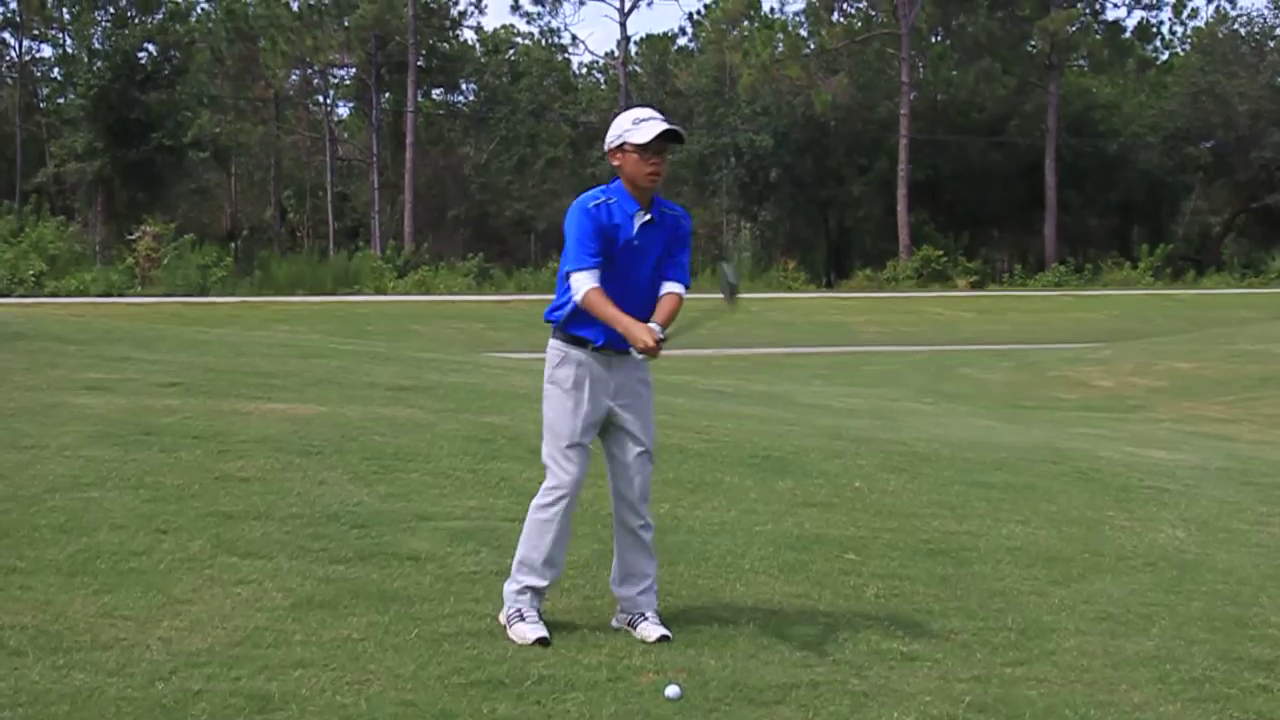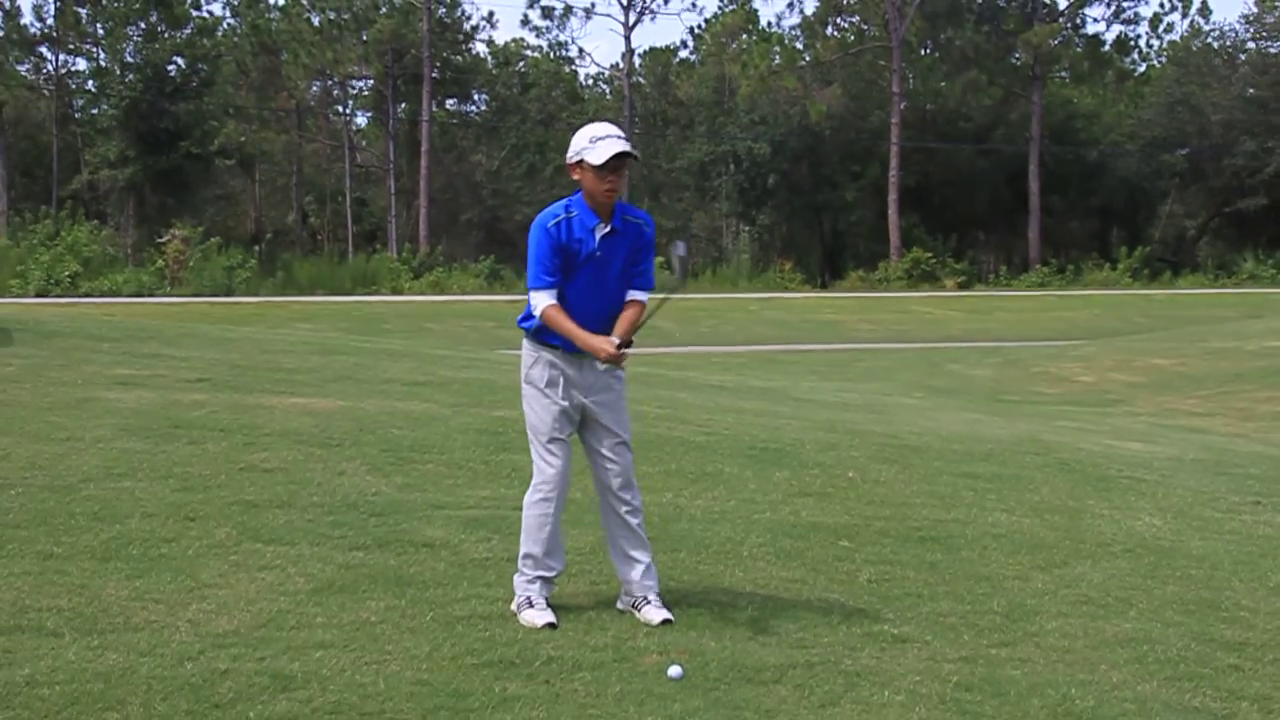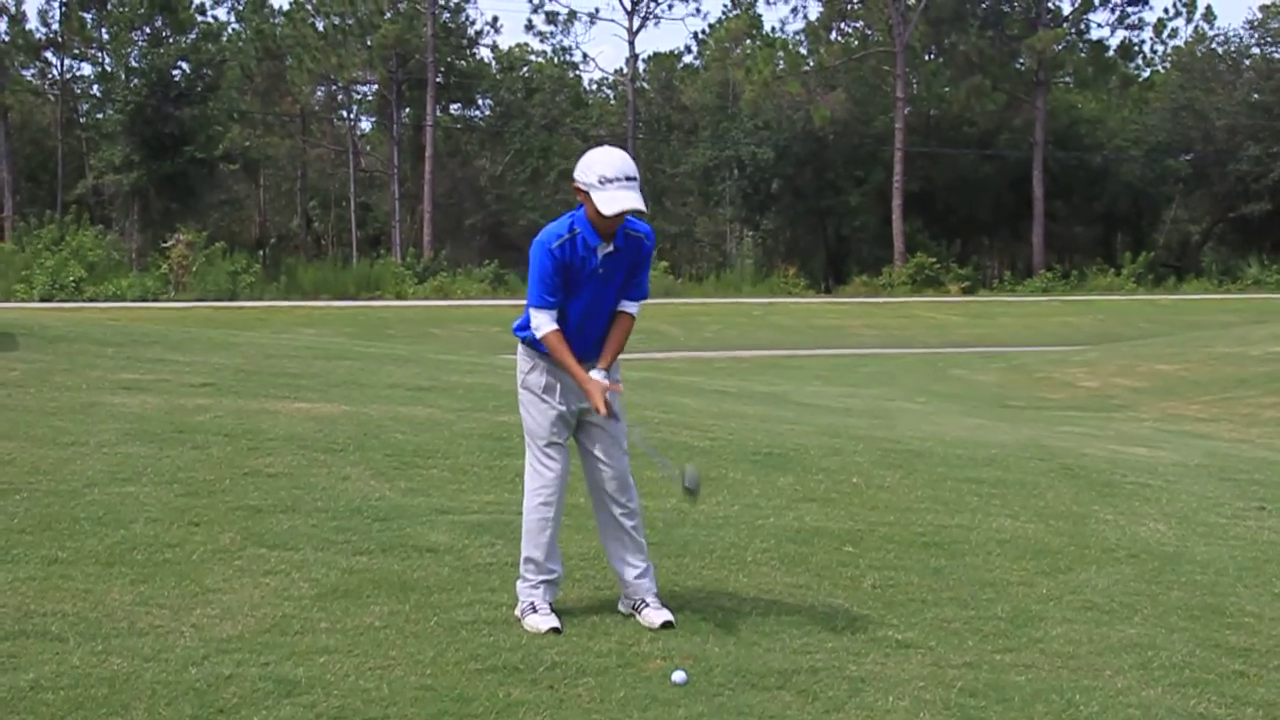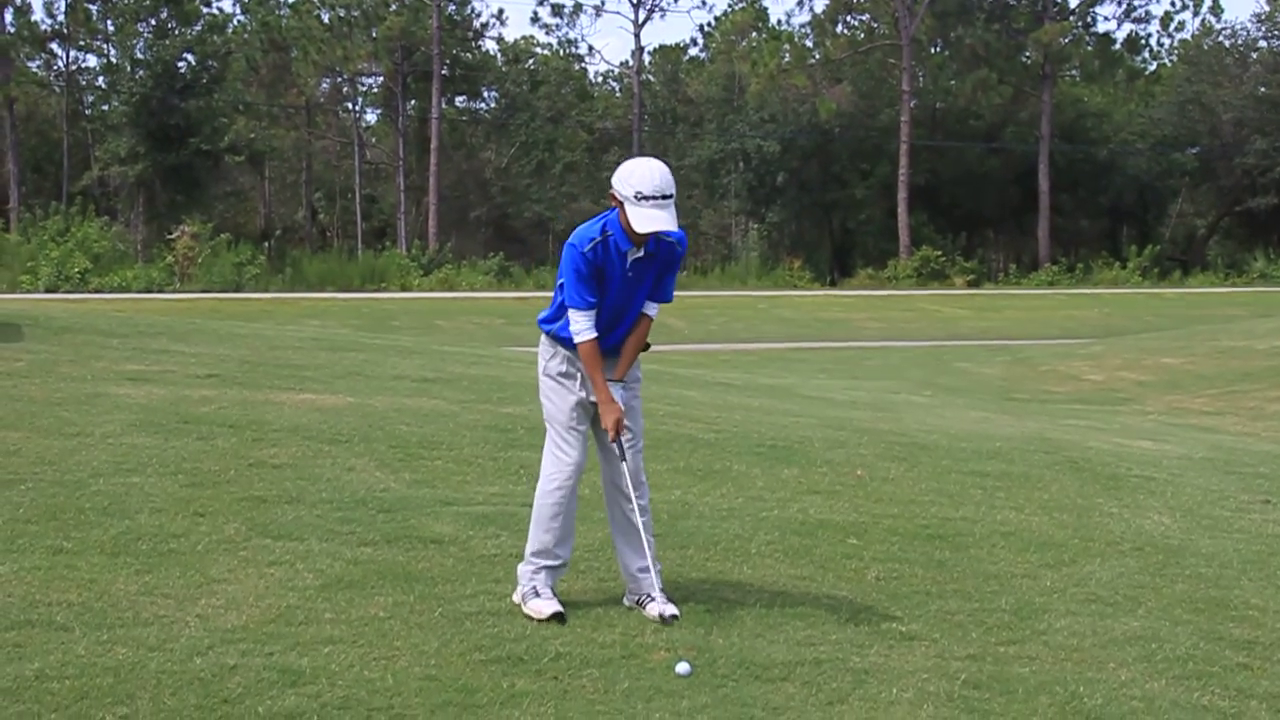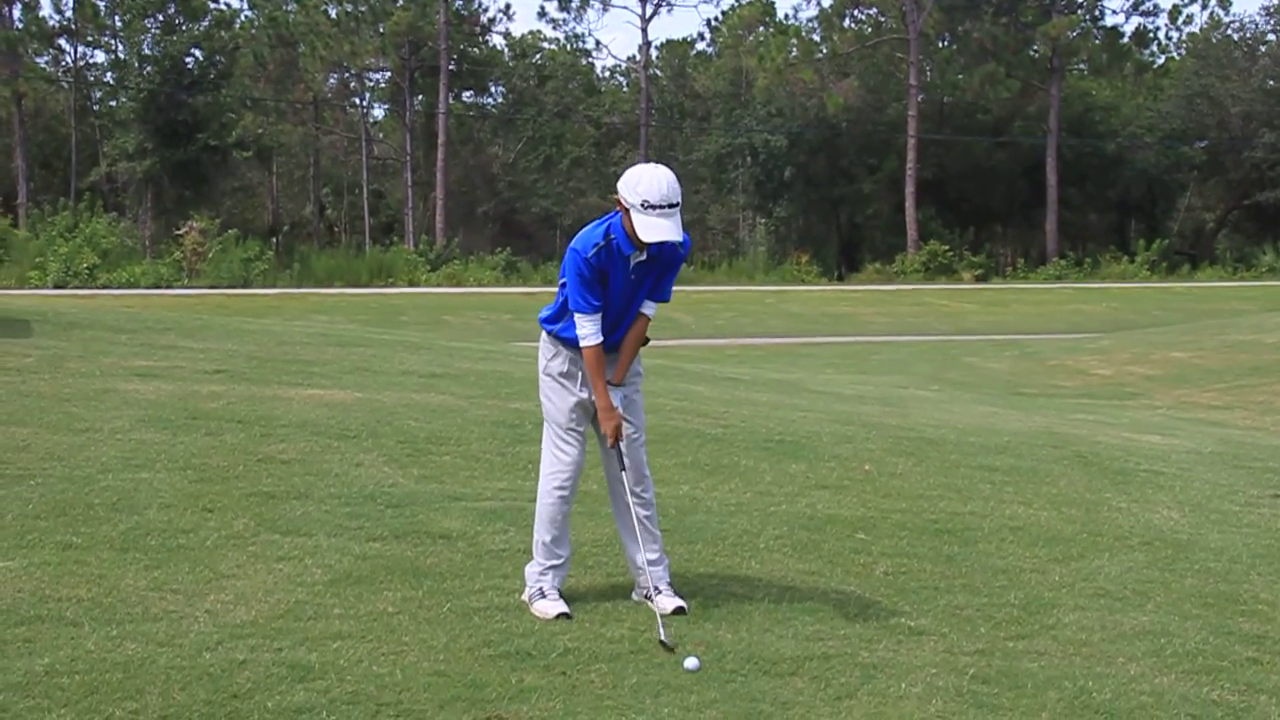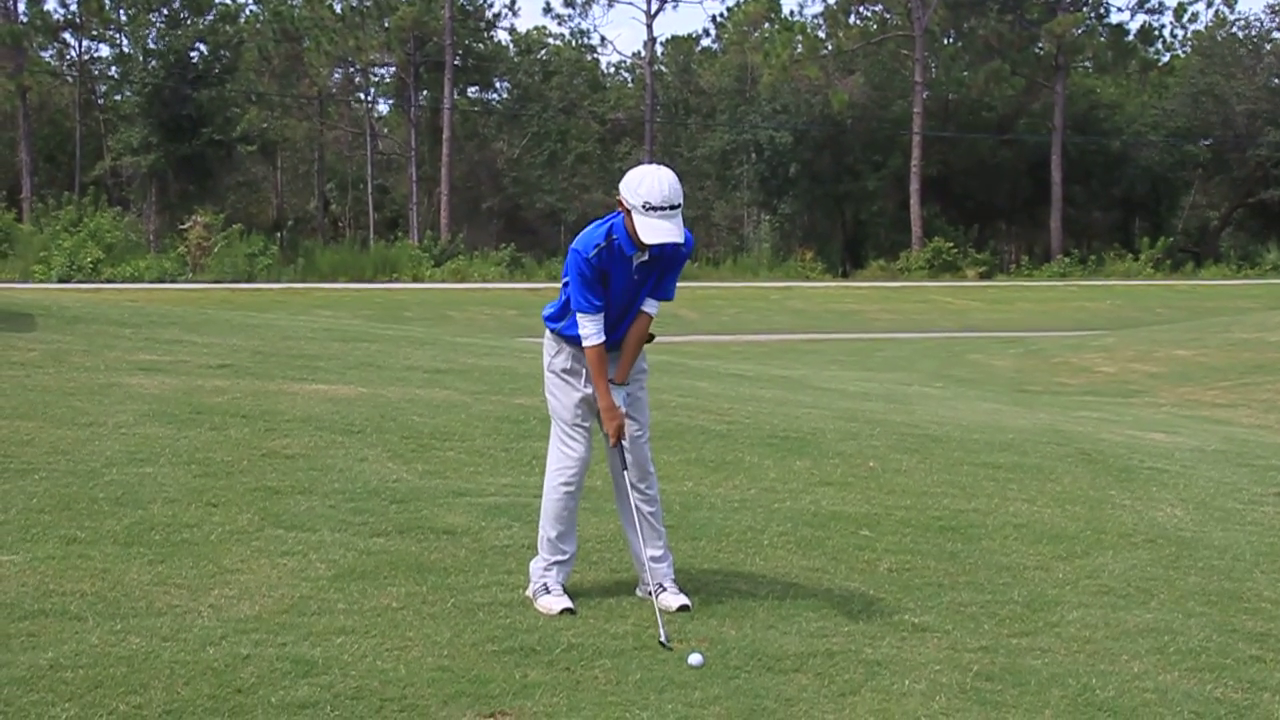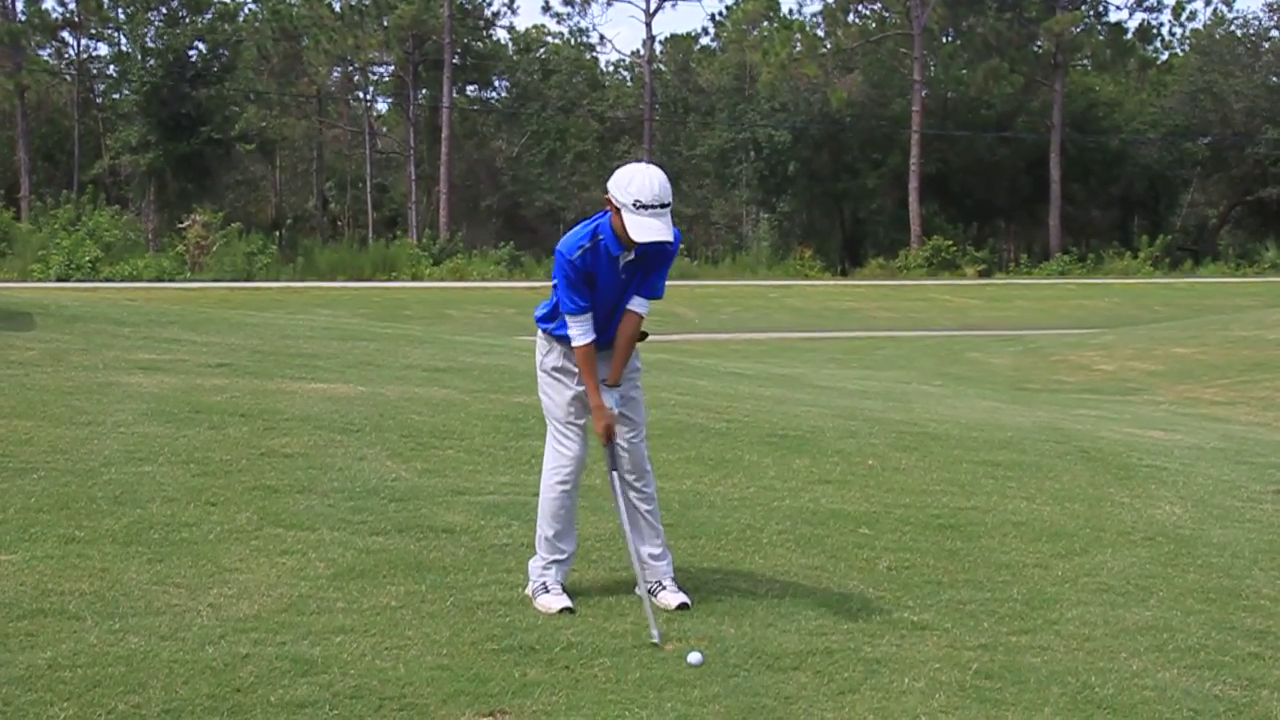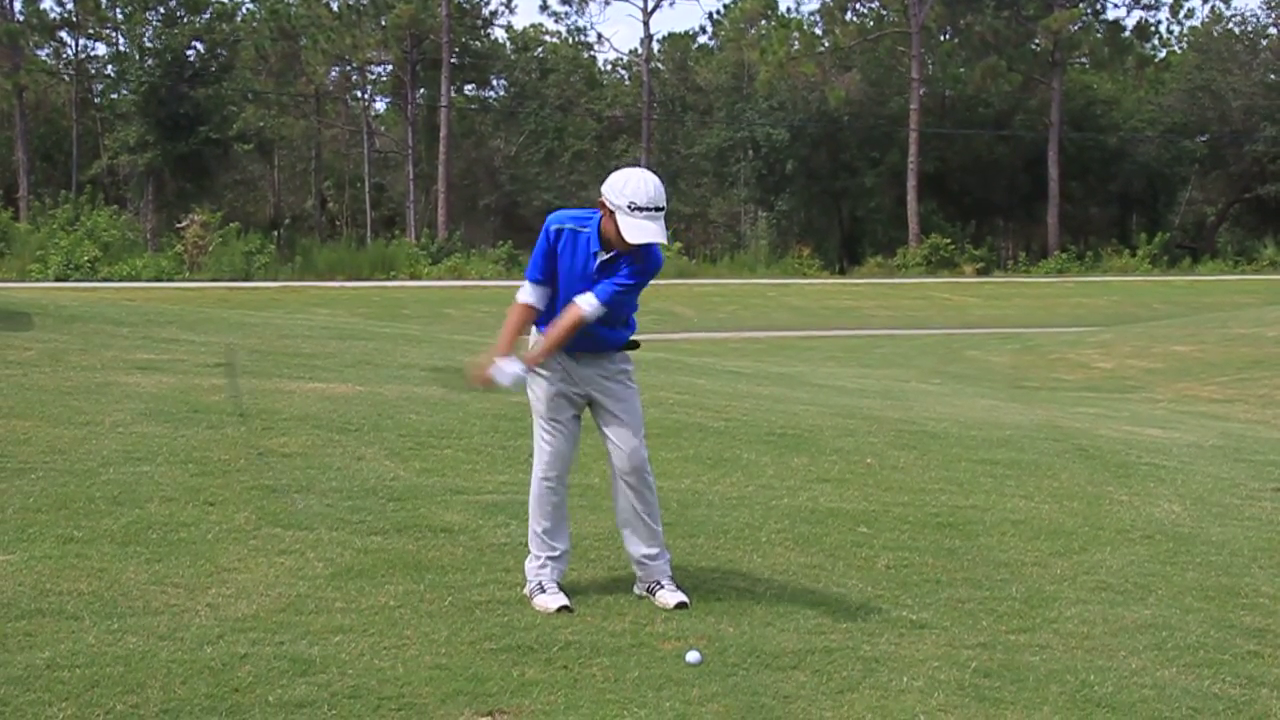
dt=0.3s
person 1, frame 1
left shoulder: (676, 222)
right shoulder: (589, 210)
left elbow: (673, 287)
right elbow: (585, 289)
left wrist: (655, 330)
right wrist: (632, 327)
left hip: (629, 365)
right hip: (575, 358)
left knee: (635, 486)
right knee: (565, 479)
left ankle: (635, 603)
right ankle: (521, 600)
person 1, frame 2
left shoulder: (640, 228)
right shoulder: (550, 226)
left elbow: (637, 297)
right elbow: (543, 303)
left wrist: (614, 341)
right wrist: (588, 342)
left hip: (603, 364)
right hip: (551, 361)
left knee: (619, 475)
right knee: (550, 475)
left ankle: (638, 588)
right ankle: (531, 589)
person 1, frame 3
left shoulder: (640, 240)
right shoulder: (552, 243)
left elbow: (627, 309)
right elbow: (543, 324)
left wrist: (603, 372)
right wrist: (584, 383)
left hip: (598, 371)
right hip: (546, 368)
left knee: (615, 478)
right knee: (547, 479)
left ankle: (638, 590)
right ankle: (534, 594)
person 1, frame 4
left shoulder: (671, 245)
right shoulder: (584, 245)
left elbow: (647, 313)
right elbow: (581, 328)
left wrist: (618, 383)
right wrist: (603, 400)
left hip: (620, 361)
right hip: (567, 359)
left knee: (630, 472)
right knee: (564, 466)
left ankle: (643, 583)
right ankle: (536, 580)
person 1, frame 5
left shoulder: (674, 247)
right shoulder: (587, 249)
left elbow: (643, 314)
right elbow: (587, 333)
left wrist: (617, 385)
right wrist: (604, 405)
left hip: (621, 358)
right hip: (567, 356)
left knee: (633, 467)
right knee: (563, 466)
left ankle: (651, 578)
right ankle: (542, 580)
person 1, frame 6
left shoulder: (677, 245)
right shoulder: (589, 249)
left elbow: (646, 313)
right elbow: (590, 331)
left wrist: (620, 386)
right wrist: (605, 403)
left hip: (626, 355)
right hip: (572, 353)
left knee: (638, 463)
right knee: (570, 461)
left ankle: (657, 575)
right ankle: (547, 576)
person 1, frame 7
left shoulder: (664, 243)
right shoulder: (575, 250)
left elbow: (634, 313)
right elbow: (579, 331)
left wrist: (612, 386)
right wrist: (595, 403)
left hip: (619, 355)
right hip: (564, 355)
left knee: (634, 462)
right knee: (565, 461)
left ankle: (656, 573)
right ankle: (546, 575)
person 1, frame 8
left shoulder: (644, 261)
right shoulder: (561, 227)
left elbow: (583, 312)
right elbow: (530, 294)
left wrist: (525, 365)
right wrist: (500, 353)
left hip: (609, 363)
right hip: (554, 361)
left knee: (632, 463)
right knee: (551, 465)
left ankle: (654, 573)
right ankle: (543, 574)
